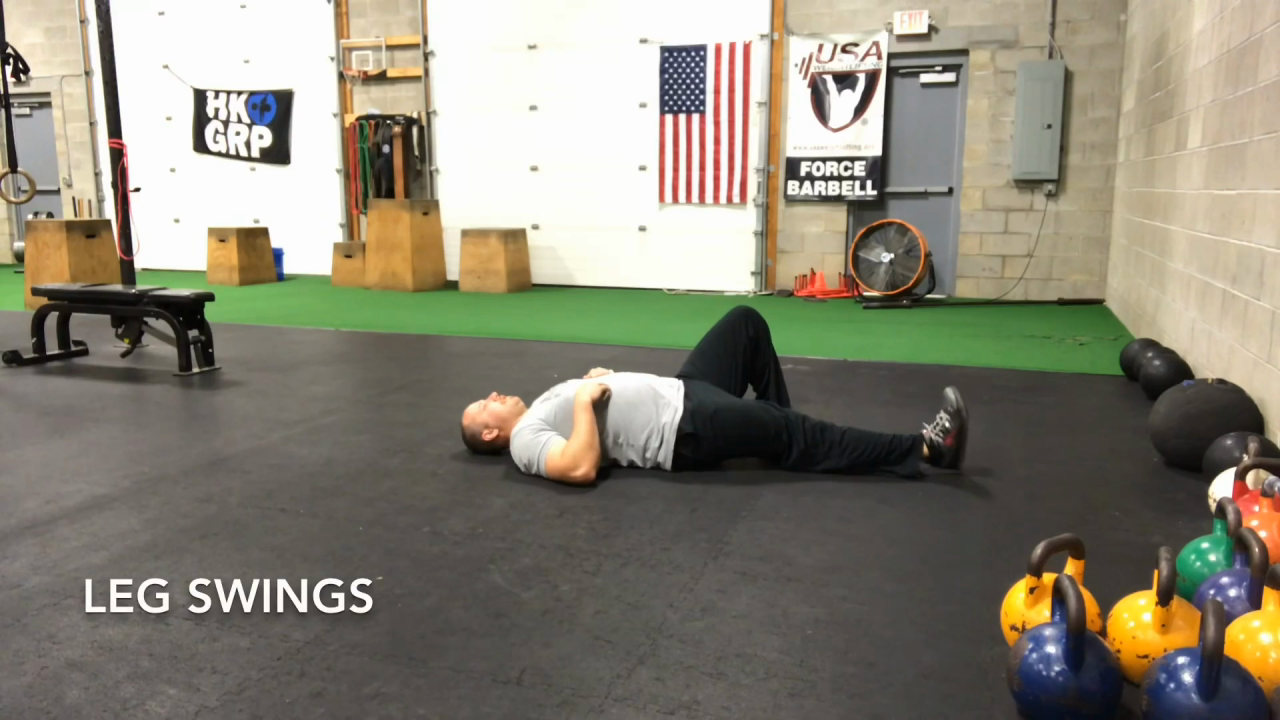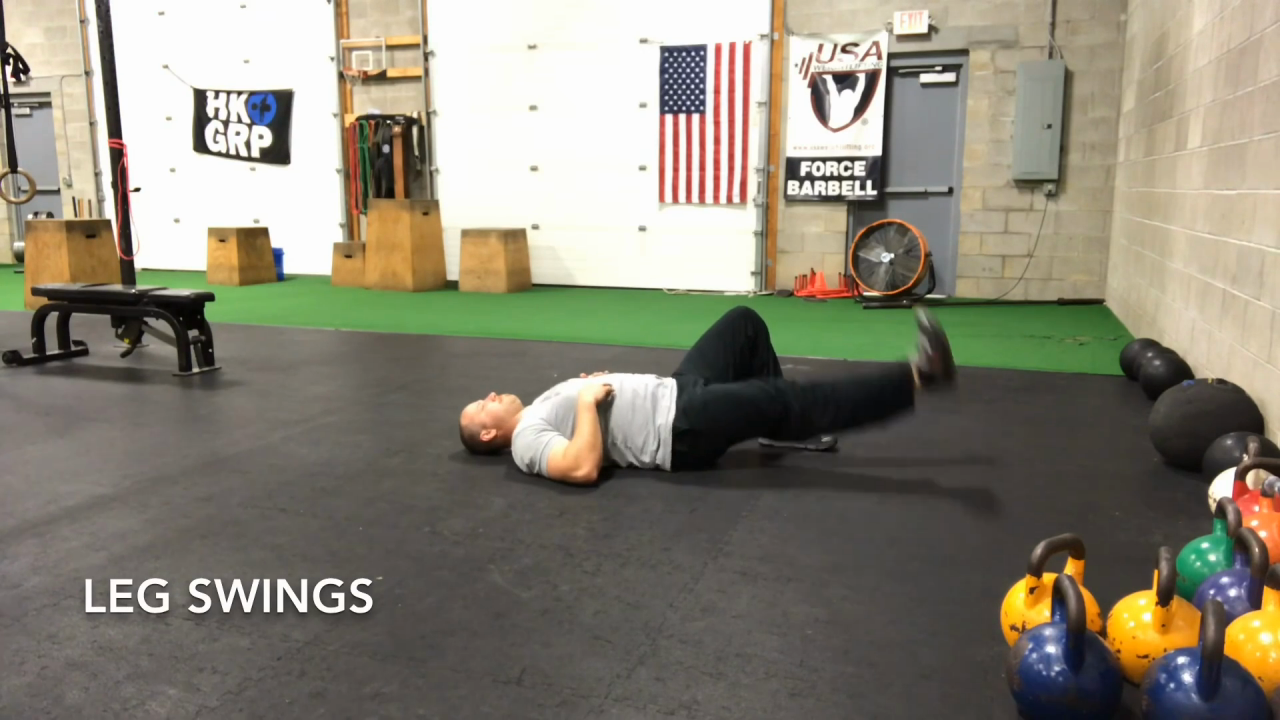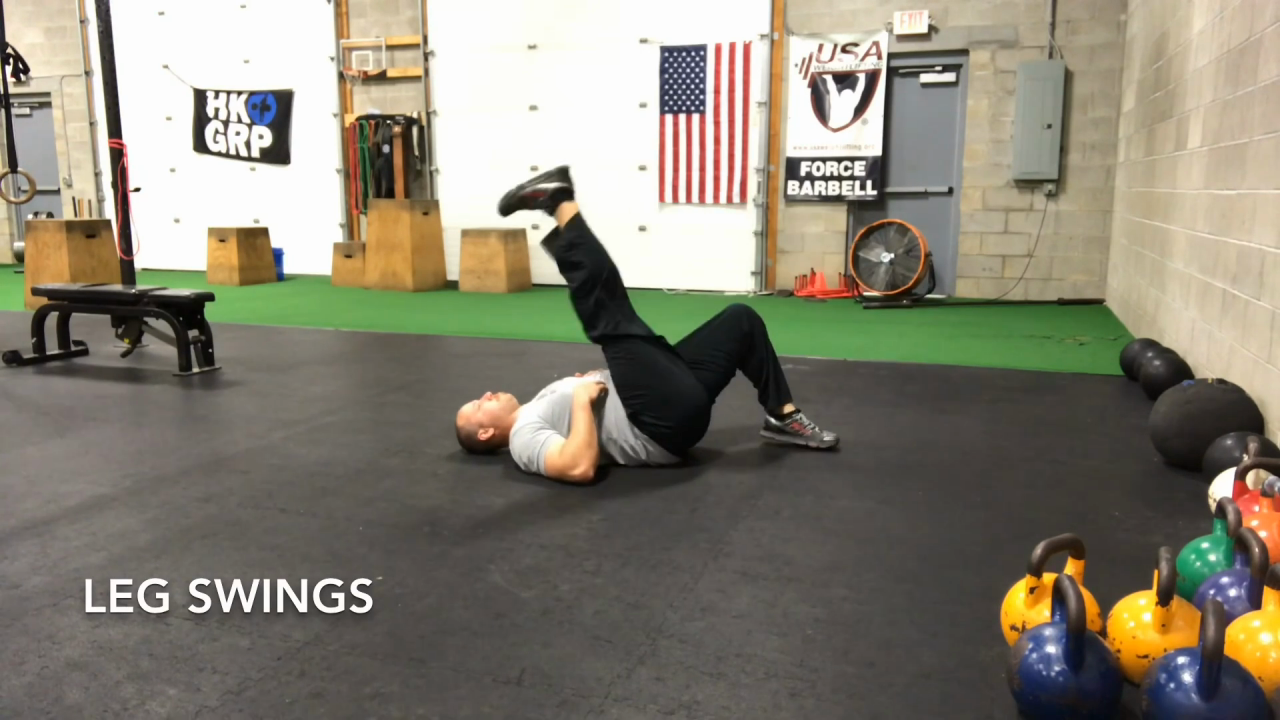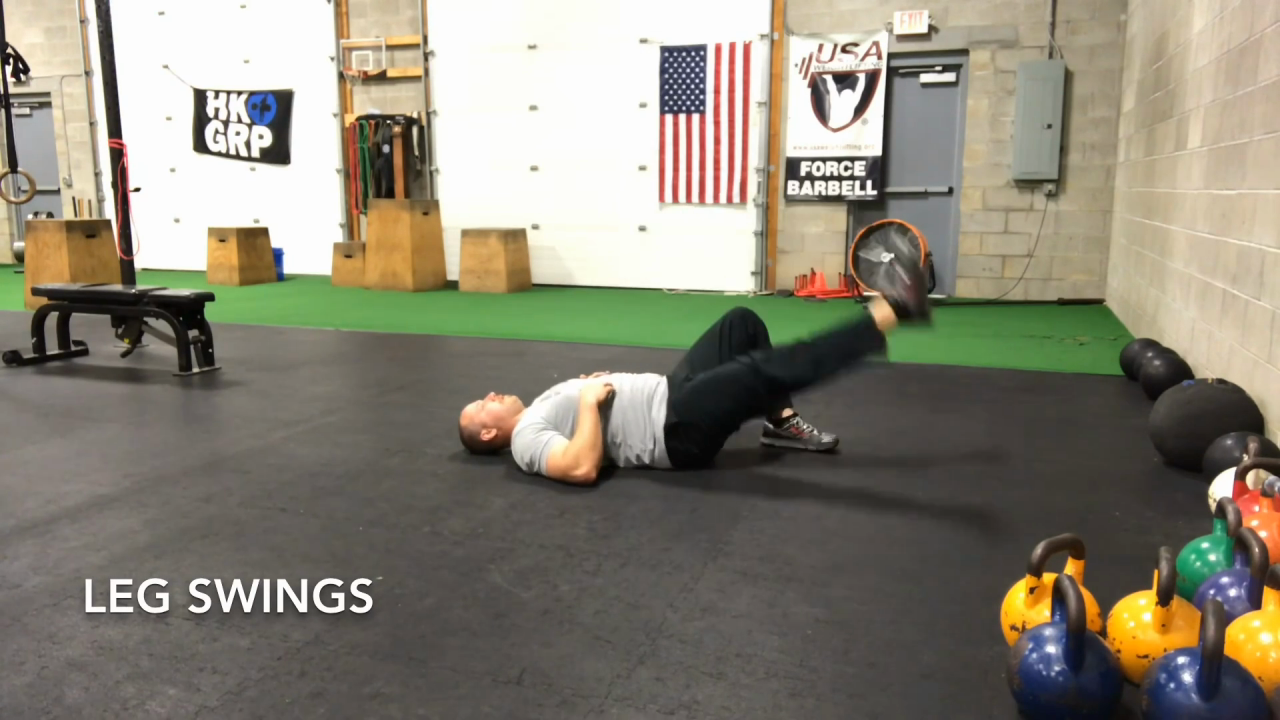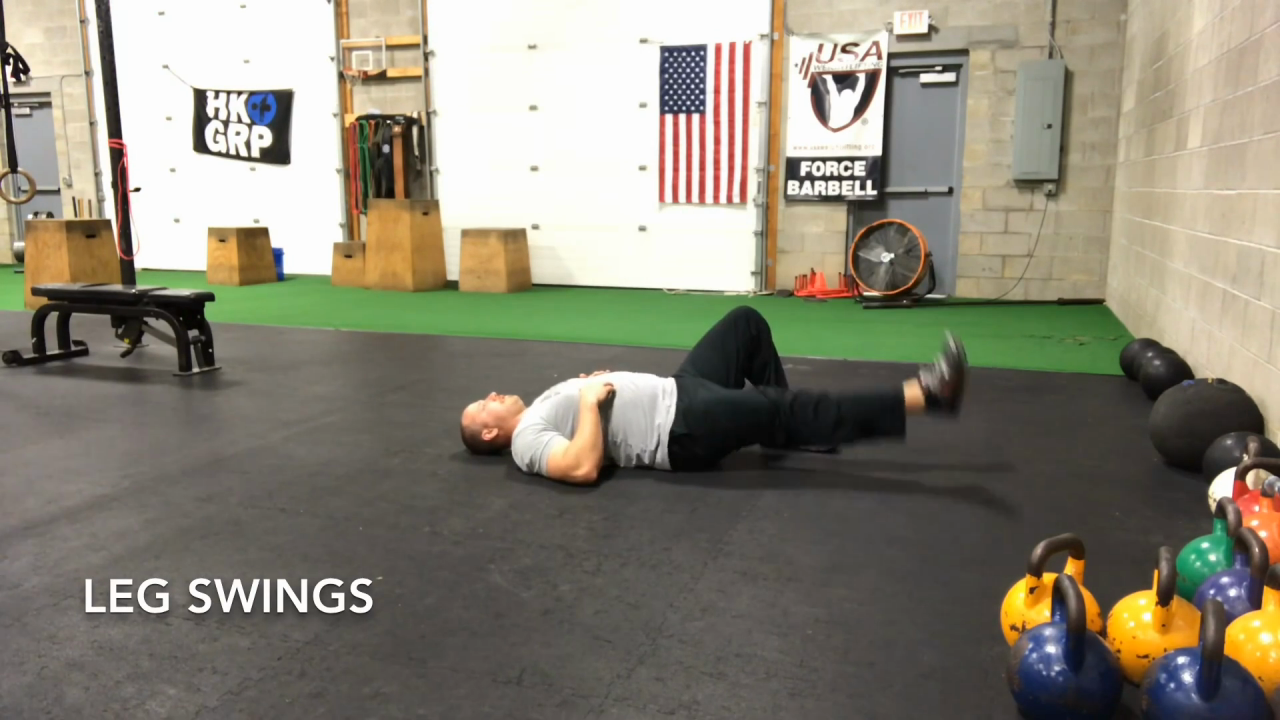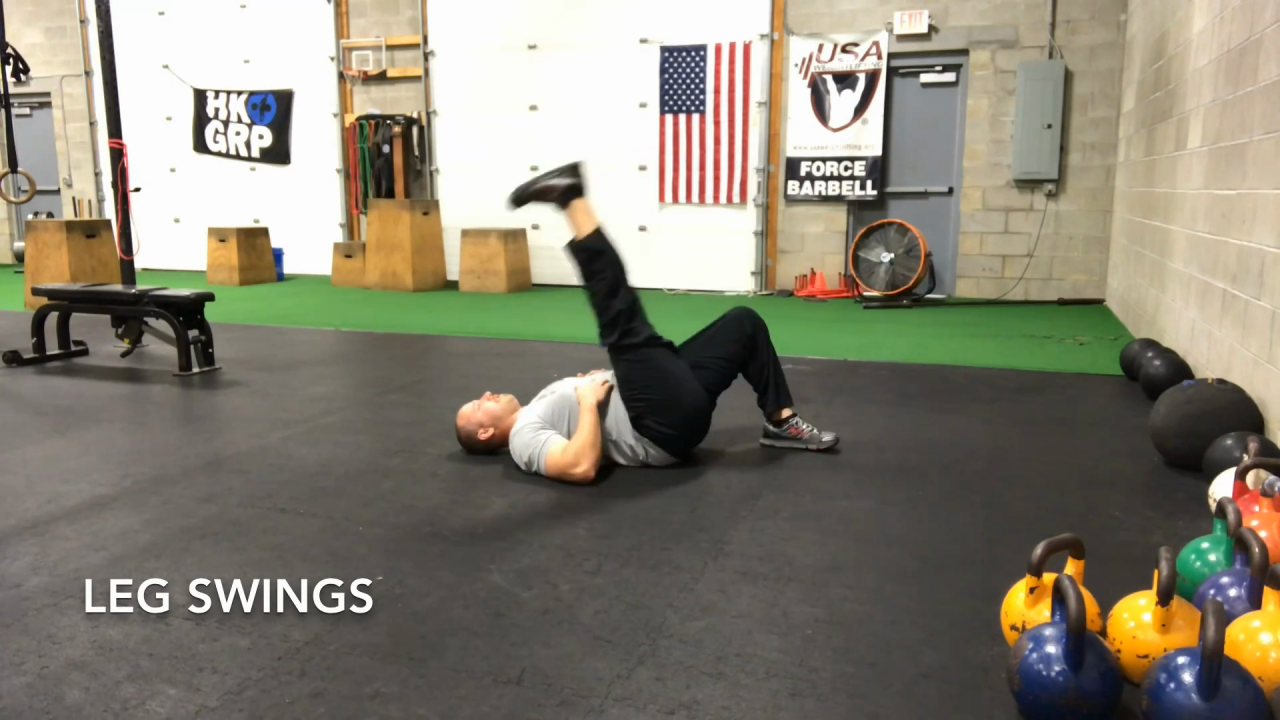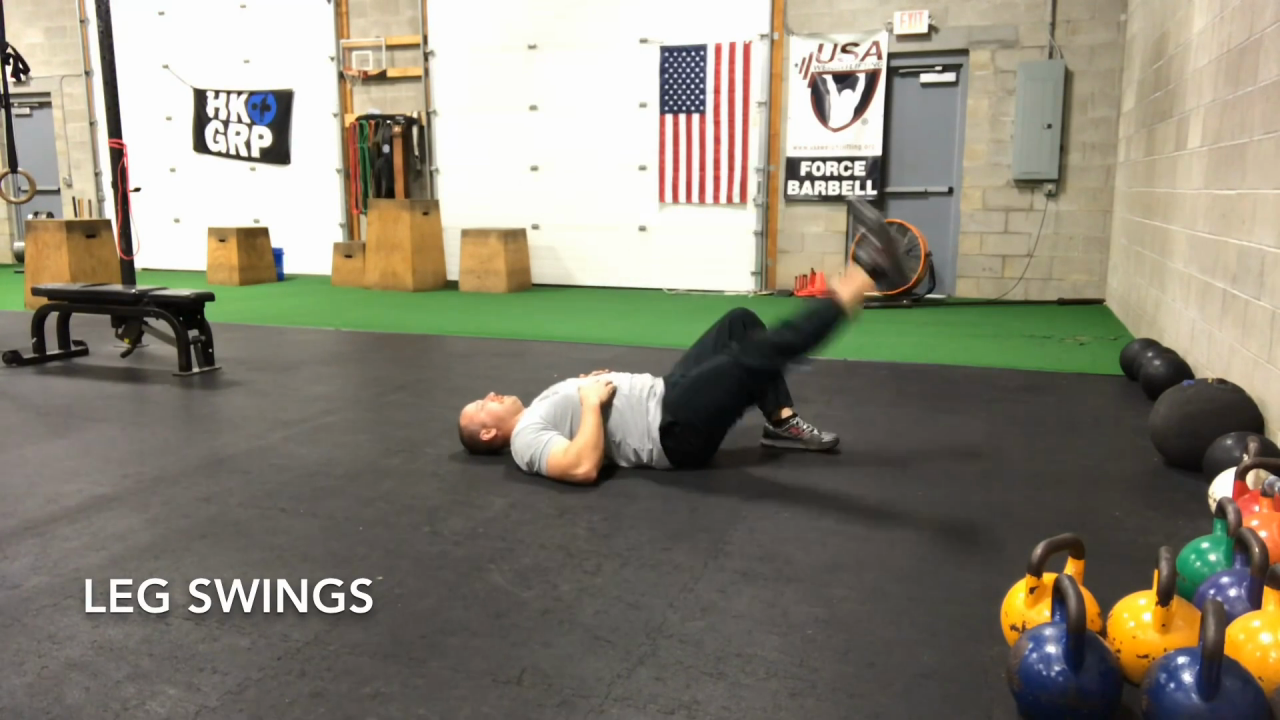
dt=0.7s
person 1, frame 1
left shoulder: (542, 408)
right shoulder: (526, 441)
right elbow: (582, 468)
left wrist: (595, 380)
right wrist: (584, 401)
left hip: (681, 392)
right hip: (685, 432)
left knee: (746, 322)
right knee: (799, 439)
left ankle: (777, 414)
right ankle: (926, 448)
person 1, frame 2
left shoulder: (540, 409)
right shoulder: (527, 439)
right elbow: (584, 468)
left wrist: (592, 385)
right wrist: (587, 401)
left hip: (676, 392)
right hip: (681, 429)
left knee: (743, 322)
right knee: (784, 401)
left ankle: (785, 427)
right ankle: (913, 377)
person 1, frame 3
left shoulder: (535, 411)
right shoulder: (524, 439)
right elbow: (581, 468)
left wrist: (588, 385)
right wrist: (582, 401)
left hip: (676, 401)
right hip: (668, 420)
left knee: (741, 320)
right knee: (607, 316)
left ankle: (784, 417)
person 1, frame 4
left shoulder: (541, 409)
right shoulder: (527, 440)
right elbow: (584, 466)
left wrist: (593, 386)
right wrist: (592, 400)
left hip: (671, 393)
right hip: (682, 432)
left knee: (741, 322)
right knee: (766, 370)
left ankle: (783, 423)
right ankle: (888, 312)
person 1, frame 5
left shoulder: (538, 409)
right shoulder: (528, 442)
right elbow: (584, 467)
left wrist: (591, 387)
right wrist: (590, 402)
left hip: (675, 396)
right hip: (682, 434)
left knee: (745, 321)
right knee: (785, 408)
left ankle: (784, 430)
right ankle: (922, 395)
person 1, frame 6
left shoulder: (536, 411)
right shoulder: (524, 437)
right elbow: (583, 467)
left wrist: (597, 382)
right wrist: (588, 402)
left hip: (674, 405)
right hip: (668, 422)
left knee: (743, 323)
right knee: (623, 325)
left ankle: (782, 422)
person 1, frame 7
left shoulder: (540, 411)
right shoulder: (529, 443)
right elbow: (584, 469)
left wrist: (593, 389)
right wrist: (594, 404)
left hip: (665, 397)
right hip: (676, 433)
left knee: (741, 322)
right knee: (754, 354)
left ankle: (783, 423)
right ankle: (865, 272)
